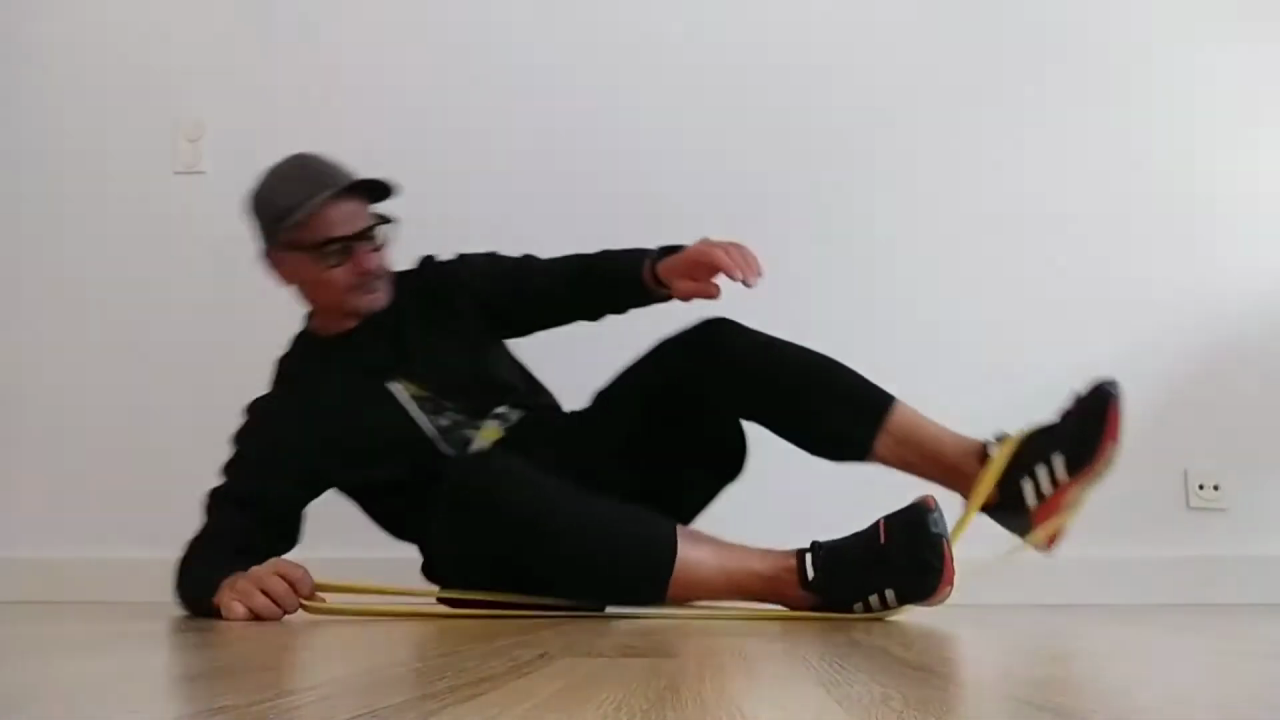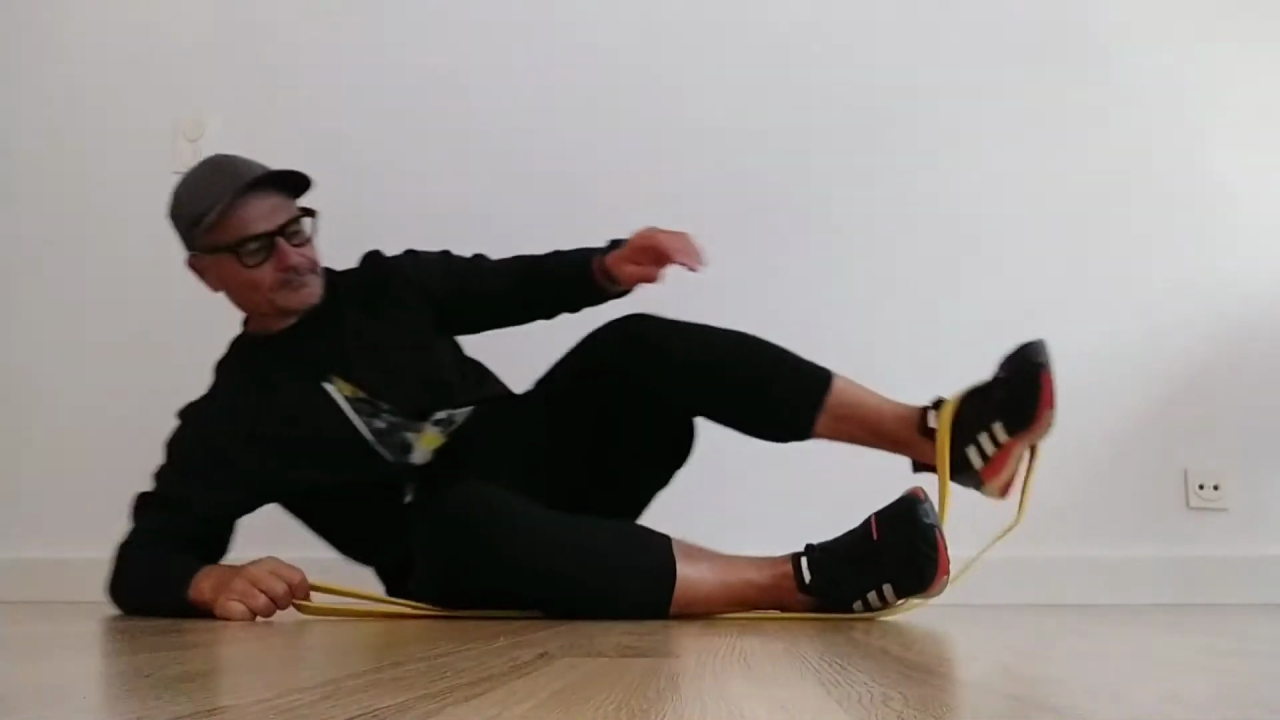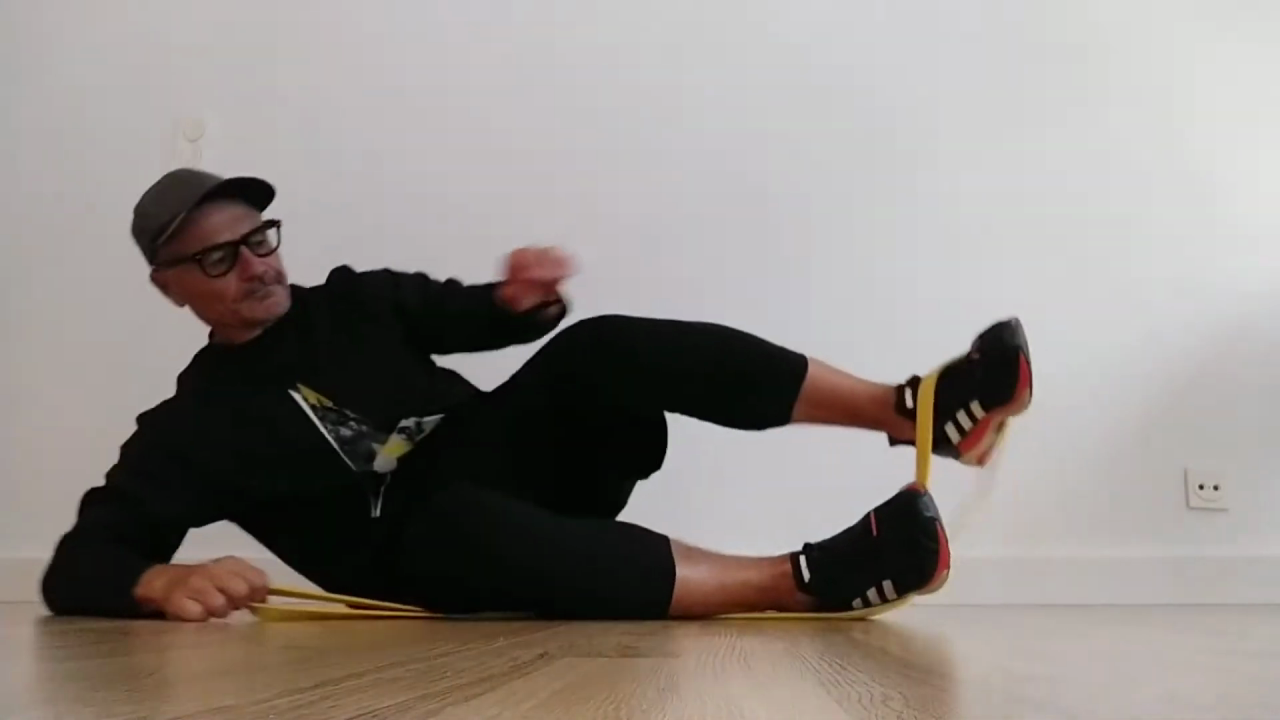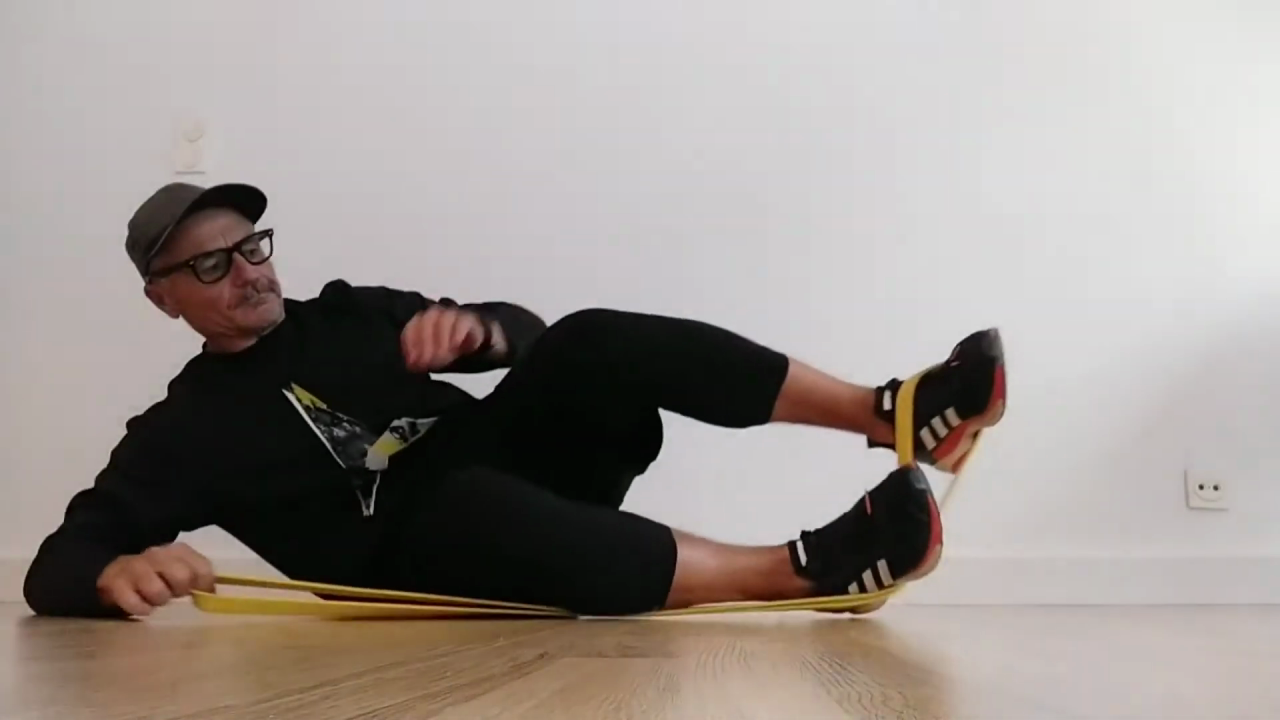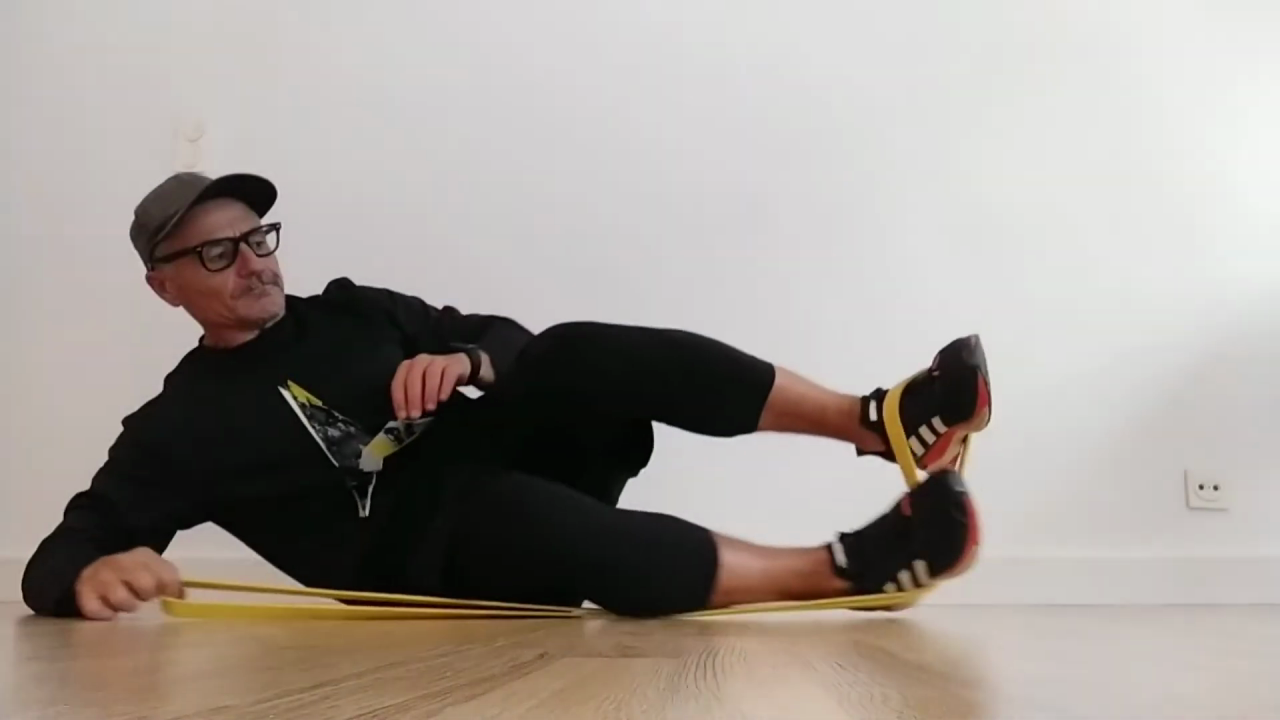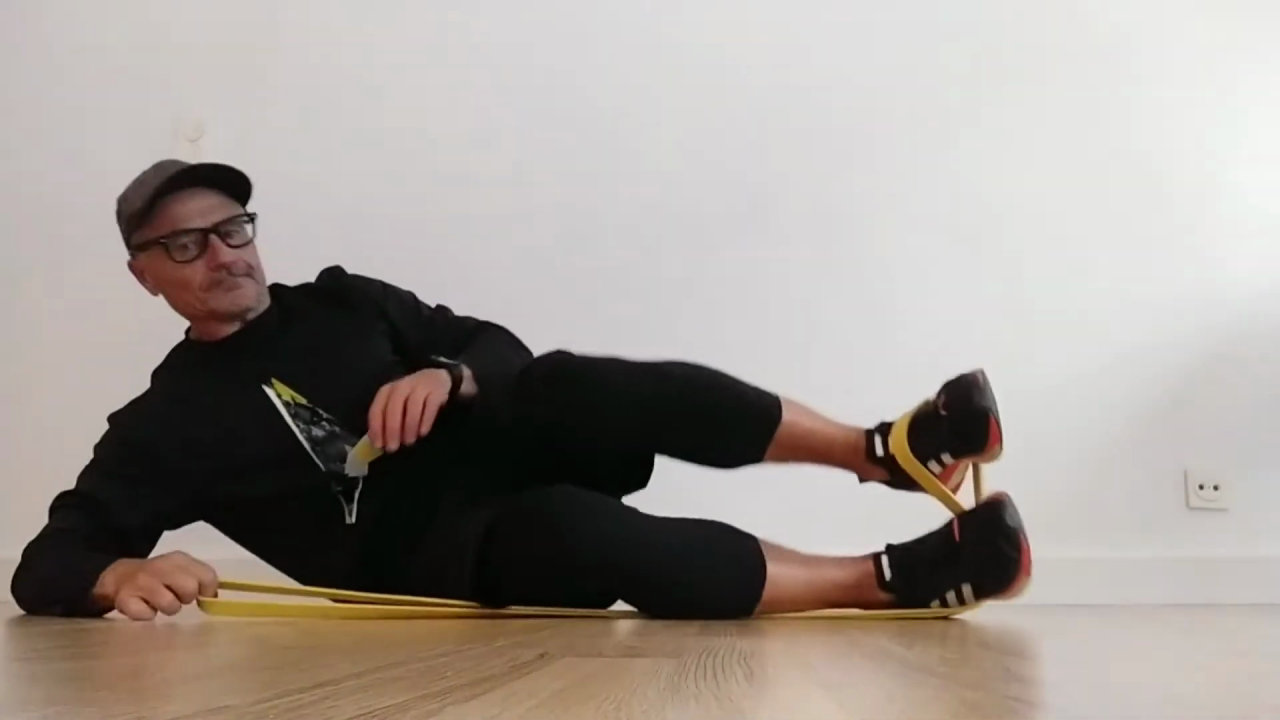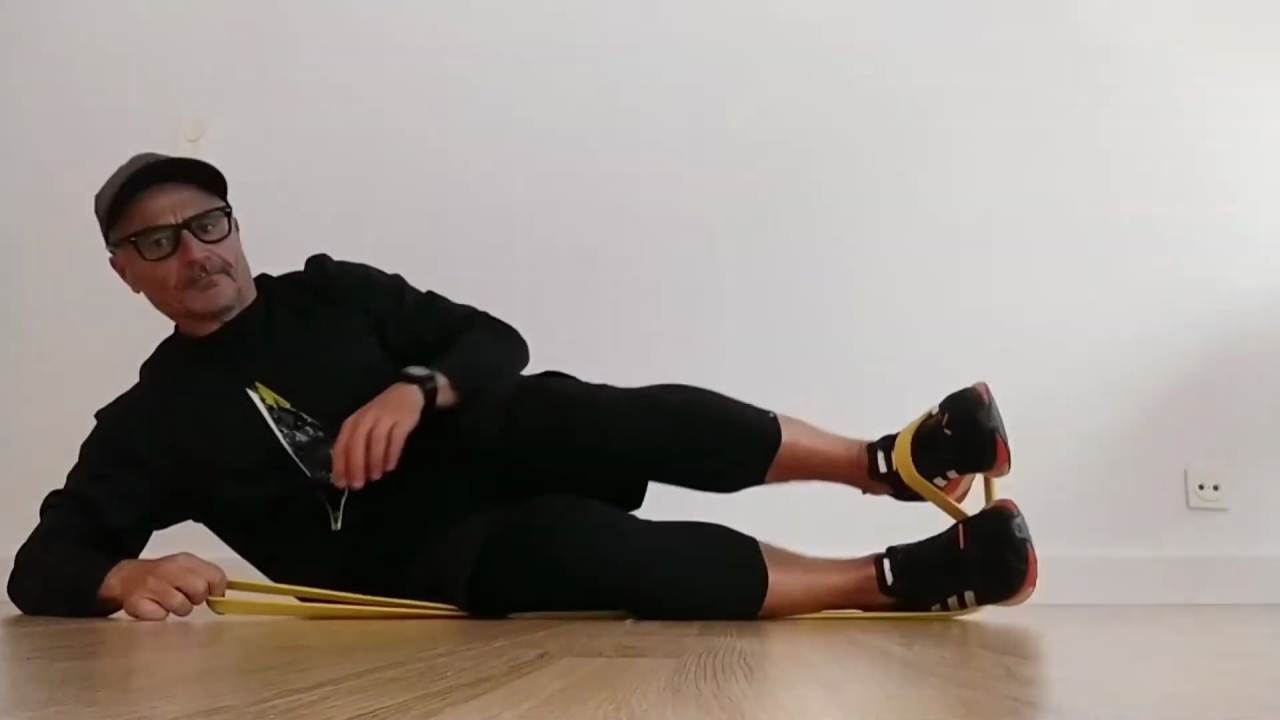
dt=0.2s
person 1, frame 1
left shoulder: (443, 290)
right shoulder: (294, 410)
left elbow: (571, 284)
right elbow: (210, 552)
left wrist: (664, 271)
right wrist: (236, 582)
left hip: (585, 477)
right hip: (501, 548)
left knee: (711, 351)
right knee: (489, 493)
left ankle: (1000, 477)
right ankle: (810, 579)
person 1, frame 2
left shoulder: (387, 286)
right shoulder: (228, 417)
left elbow: (521, 286)
right elbow: (139, 566)
left wrist: (613, 268)
right wrist: (214, 582)
left hip: (540, 461)
right hip: (452, 547)
left knee: (636, 345)
right knee: (472, 527)
left ankle: (938, 436)
right ankle: (812, 579)
person 1, frame 3
left shoulder: (355, 301)
right shoulder: (188, 428)
left elbow: (523, 324)
right elbow: (75, 568)
left wrist: (527, 296)
right wrist: (163, 578)
left hip: (512, 462)
right hip: (431, 560)
left knee: (606, 349)
right knee: (468, 526)
left ankle: (915, 410)
right ankle: (811, 580)
person 1, frame 4
left shoulder: (351, 313)
right shoulder: (179, 433)
left elbow: (524, 330)
right elbow: (56, 568)
left wrist: (472, 330)
right wrist: (118, 570)
left hip: (507, 457)
right hip: (425, 563)
left knee: (591, 343)
right knee: (475, 506)
left ankle: (889, 412)
right ankle: (804, 567)
person 1, frame 5
left shoulder: (351, 310)
right shoulder: (176, 427)
left elbow: (509, 337)
right elbow: (52, 562)
left wrist: (463, 360)
right wrist: (97, 572)
left hip: (494, 451)
right hip: (426, 560)
left knee: (574, 354)
right knee: (518, 515)
left ankle: (874, 423)
right ankle: (845, 564)
person 1, frame 6
left shoulder: (342, 300)
right shoulder: (161, 425)
left elbow: (499, 347)
left wrist: (444, 374)
right wrist: (121, 575)
left hip: (486, 455)
right hip: (426, 563)
left knee: (566, 388)
right knee: (569, 532)
left ankle: (882, 450)
right ankle: (890, 577)
person 1, frame 7
left shoulder: (332, 291)
right shoulder: (146, 423)
left elbow: (495, 342)
left wrist: (415, 388)
right wrist: (127, 576)
left hip: (474, 456)
right hip: (417, 565)
left knee: (562, 416)
right knee: (568, 541)
left ankle: (886, 463)
right ankle: (891, 578)
